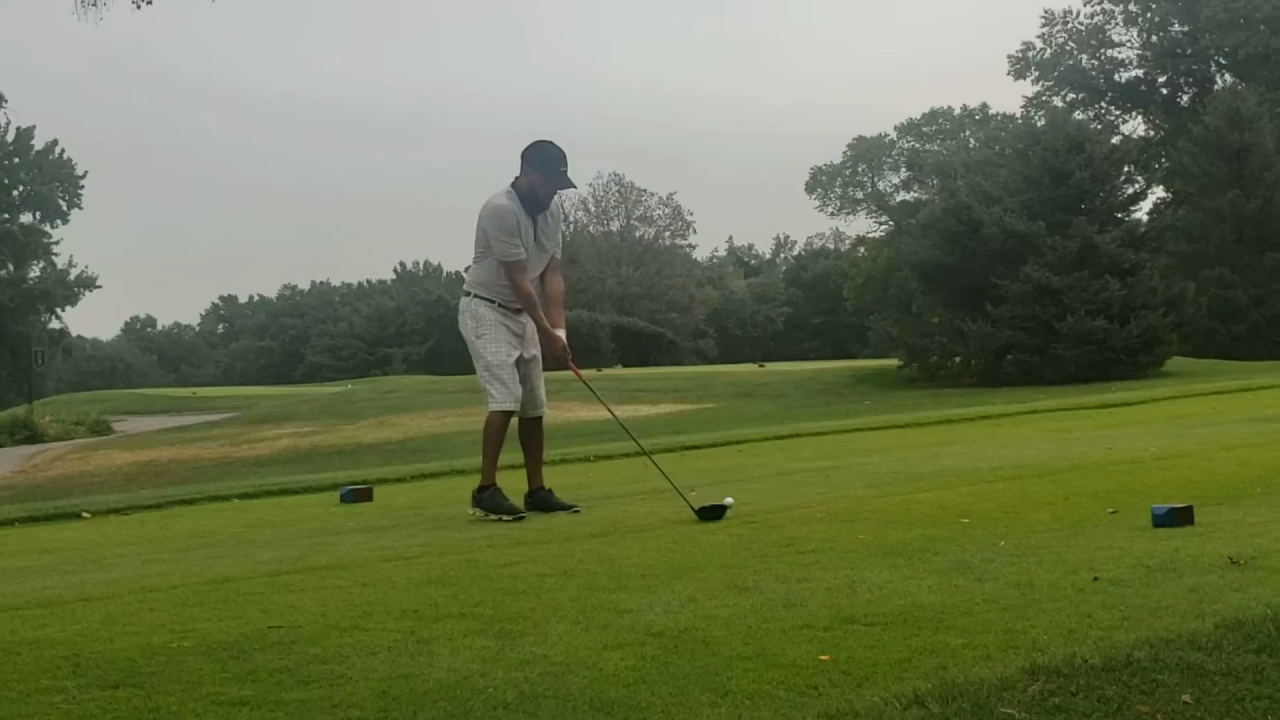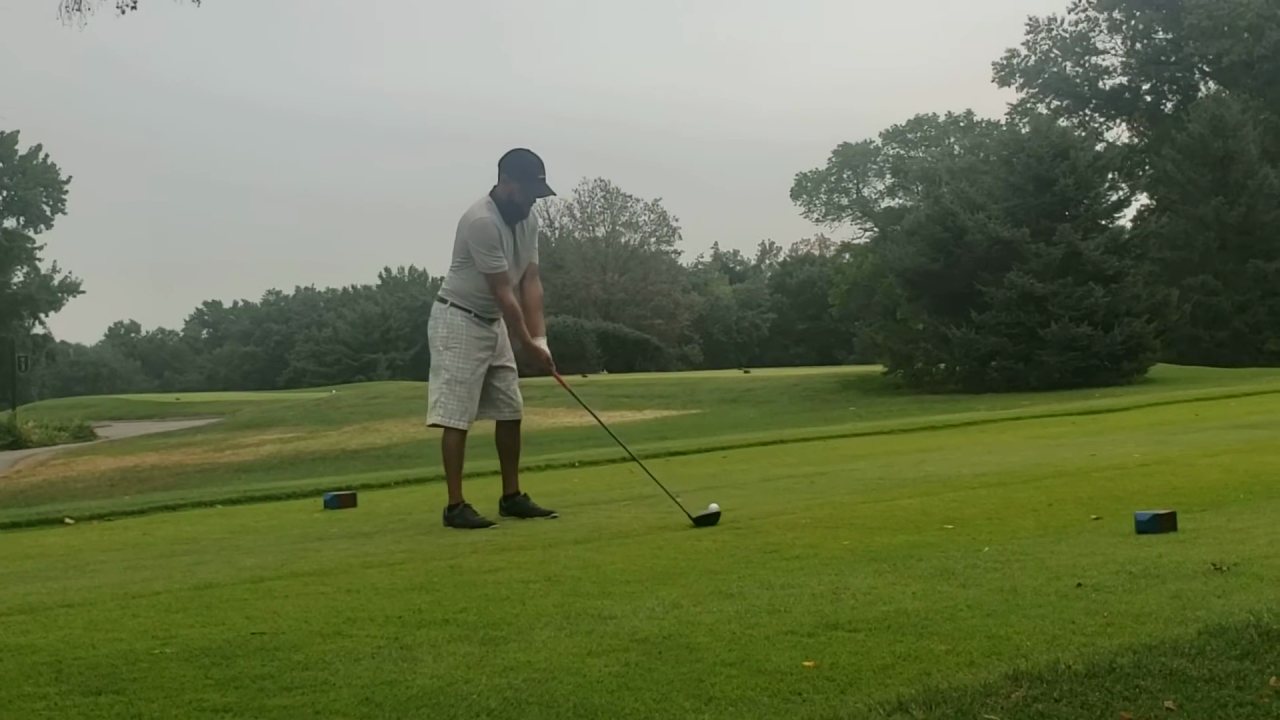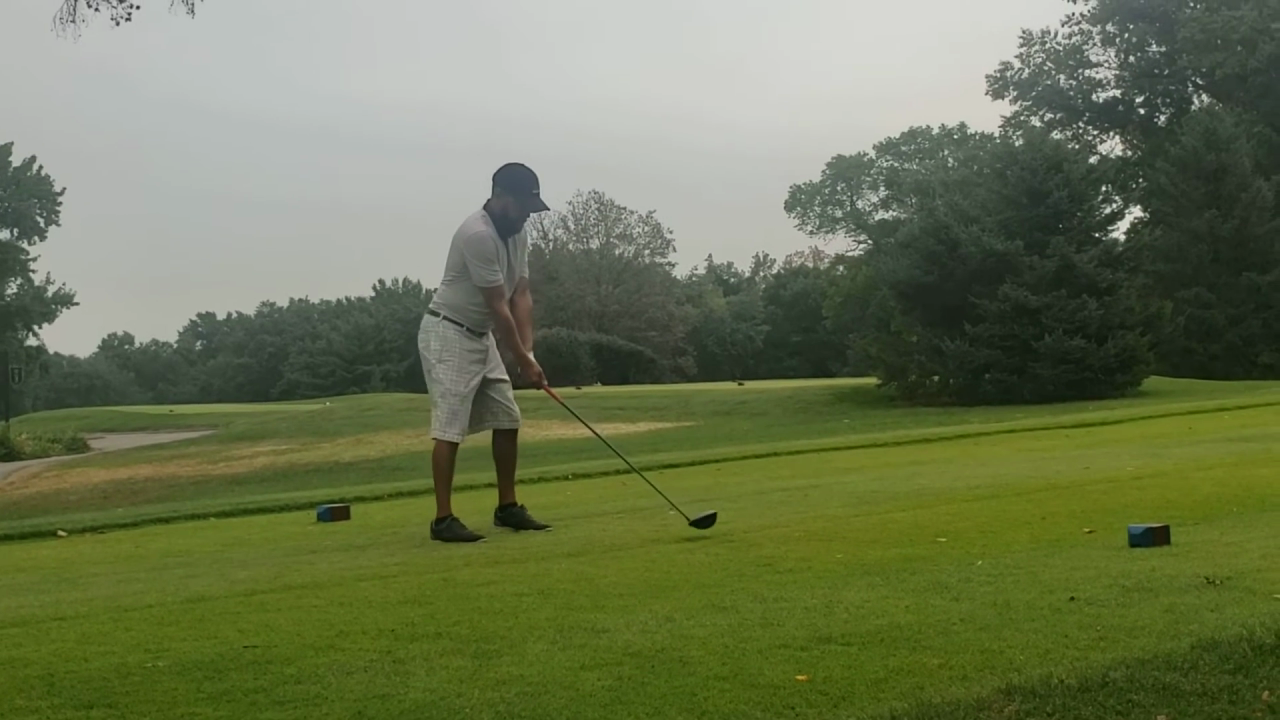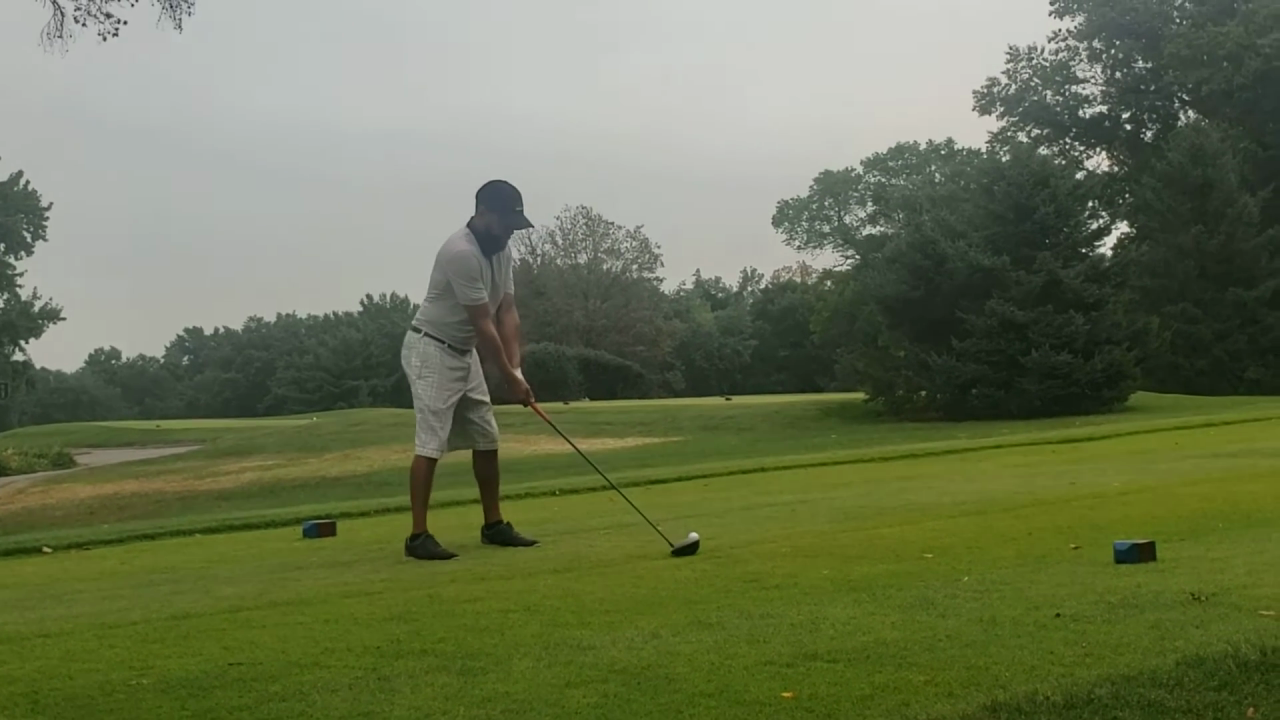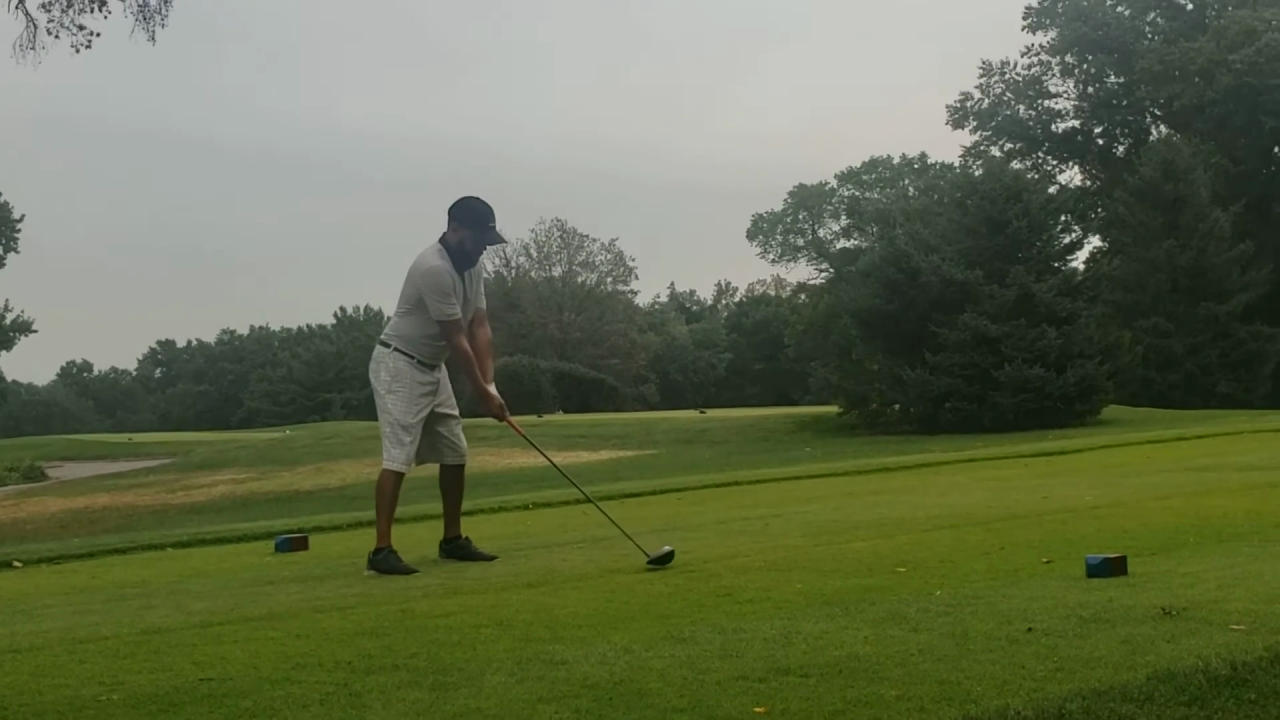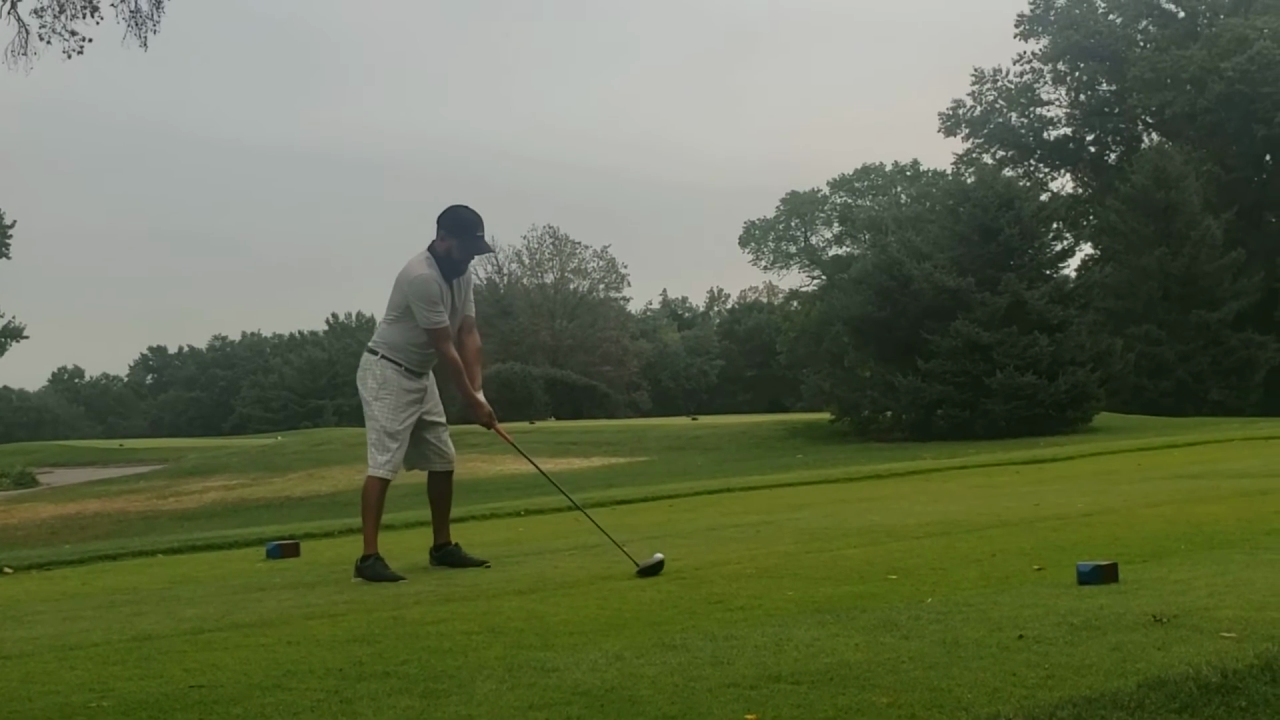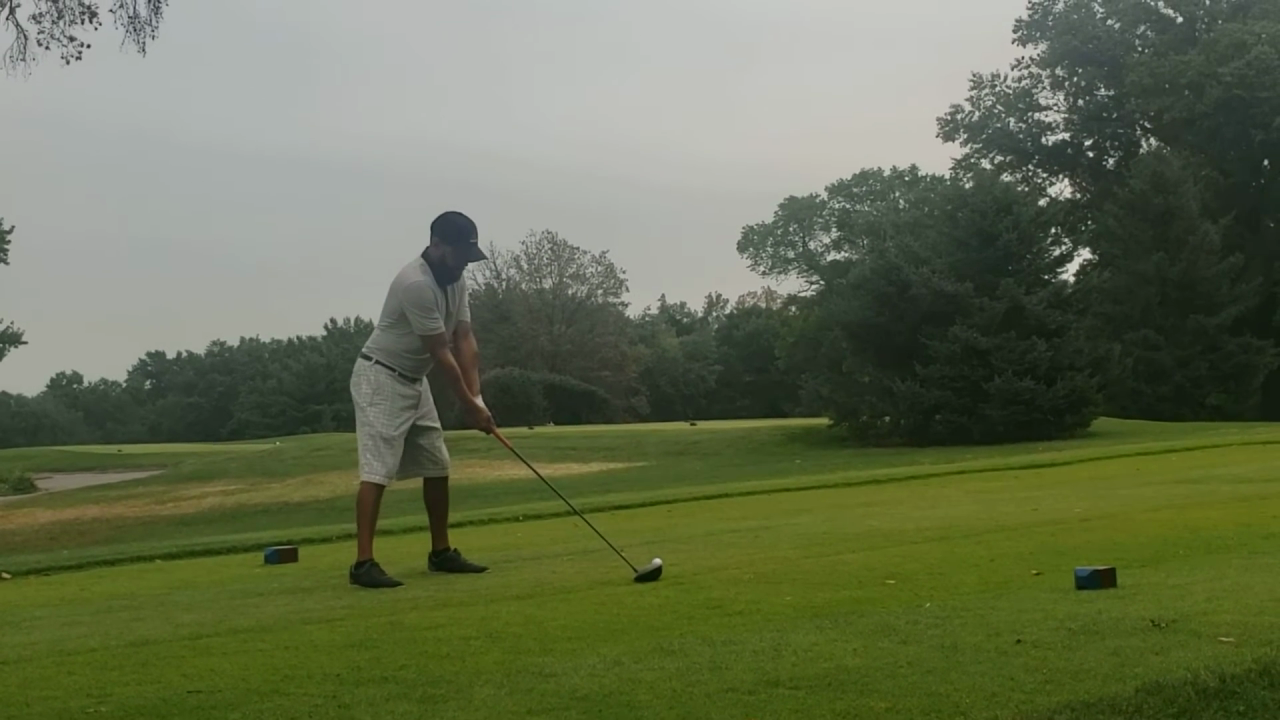
dt=0.7s
person 1, frame 1
left shoulder: (551, 213)
right shoulder: (501, 210)
left elbow: (552, 275)
right elbow: (518, 280)
left wrist: (558, 329)
right wrist: (546, 334)
left hip: (521, 315)
right hip: (485, 311)
left knee: (533, 406)
right knee: (506, 398)
left ankle: (536, 491)
right ankle: (486, 489)
person 1, frame 2
left shoulder: (526, 220)
right shoulder: (481, 221)
left elbow: (530, 281)
right elbow: (503, 292)
left wrist: (540, 338)
right wrist: (529, 346)
left hip: (492, 323)
right hip: (458, 321)
left knee: (510, 411)
right knee: (457, 414)
left ankle: (511, 497)
right ankle: (455, 505)
person 1, frame 3
left shoulder: (517, 234)
right shoulder: (478, 235)
left elbow: (521, 295)
right elbow: (498, 307)
left wrist: (529, 351)
right wrist: (523, 360)
left hip: (481, 336)
right hip: (449, 334)
left knee: (507, 419)
right knee: (450, 427)
left ankle: (507, 508)
right ankle: (443, 518)
person 1, frame 4
left shoulder: (501, 251)
right shoulder: (461, 253)
left elbow: (507, 313)
right elbow: (482, 324)
left wrist: (516, 369)
right wrist: (509, 378)
left hip: (464, 353)
right hip: (431, 350)
left knee: (486, 439)
right knee: (431, 442)
left ankle: (494, 524)
right ankle: (417, 536)
person 1, frame 5
left shoulder: (472, 267)
right shoulder: (434, 268)
left elbow: (479, 328)
right elbow: (457, 339)
left wrist: (490, 384)
right wrist: (483, 394)
left hip: (431, 367)
right hip: (399, 365)
left knee: (454, 453)
right knee: (398, 457)
left ankle: (453, 539)
right ankle: (381, 550)
person 1, frame 6
left shoulder: (462, 274)
right shoulder: (421, 277)
left elbow: (468, 335)
right elbow: (445, 347)
left wrist: (479, 391)
right wrist: (471, 402)
left hip: (420, 375)
right hip: (387, 373)
left knee: (442, 460)
right knee: (384, 463)
left ankle: (443, 546)
right ankle: (368, 557)
person 1, frame 7
left shoulder: (455, 280)
right shoulder: (416, 284)
left elbow: (464, 341)
right elbow: (441, 353)
left wrist: (477, 397)
right wrist: (469, 406)
left hip: (414, 381)
right hip: (381, 378)
left knee: (437, 466)
right knee: (378, 469)
left ankle: (441, 552)
right ankle: (363, 563)
